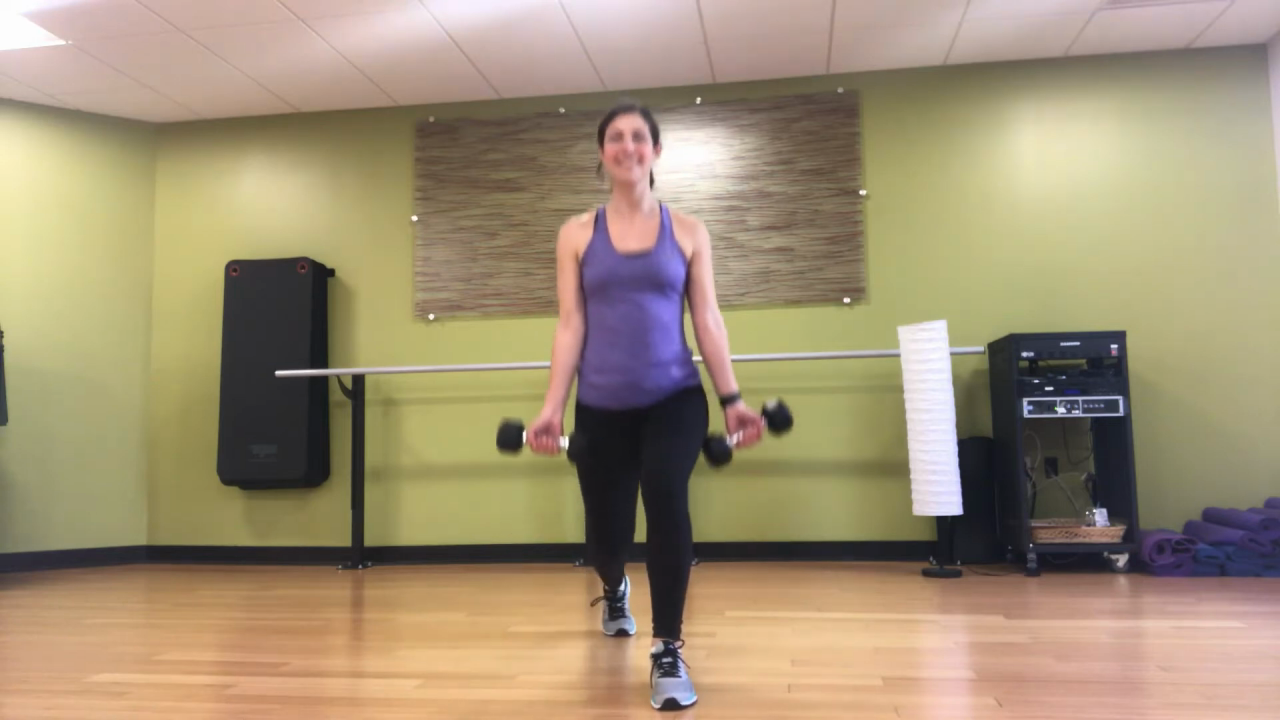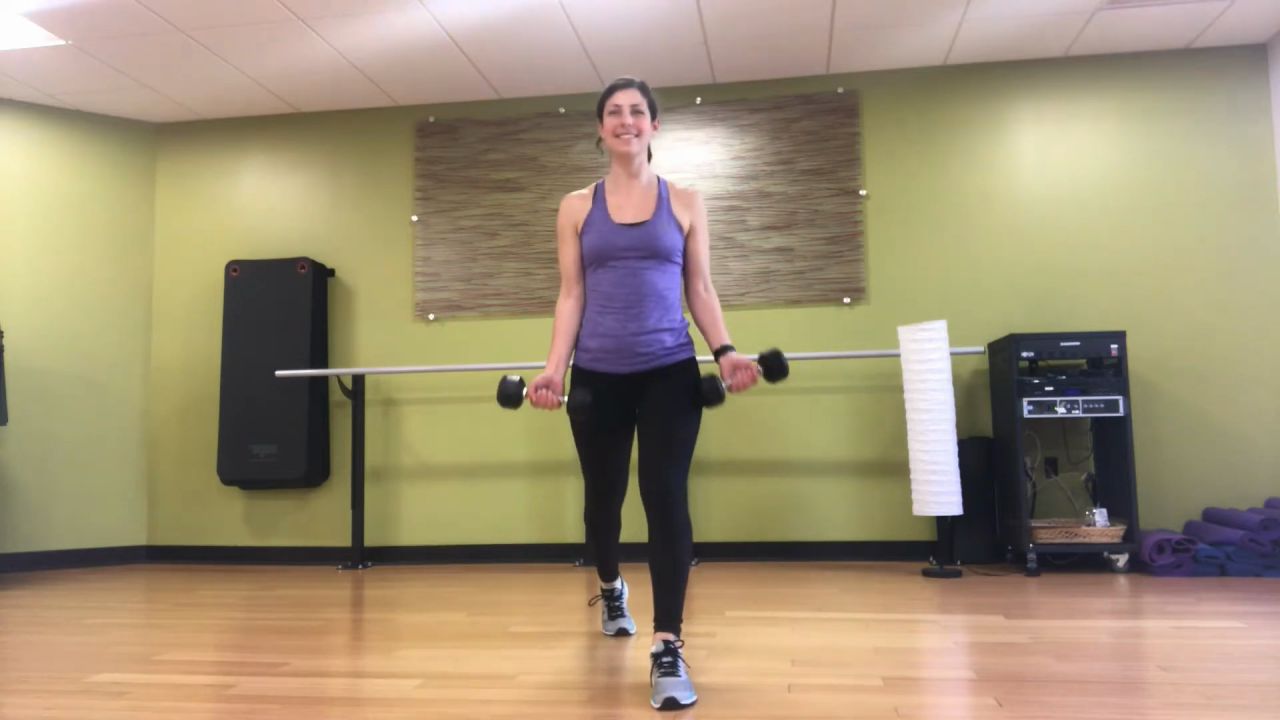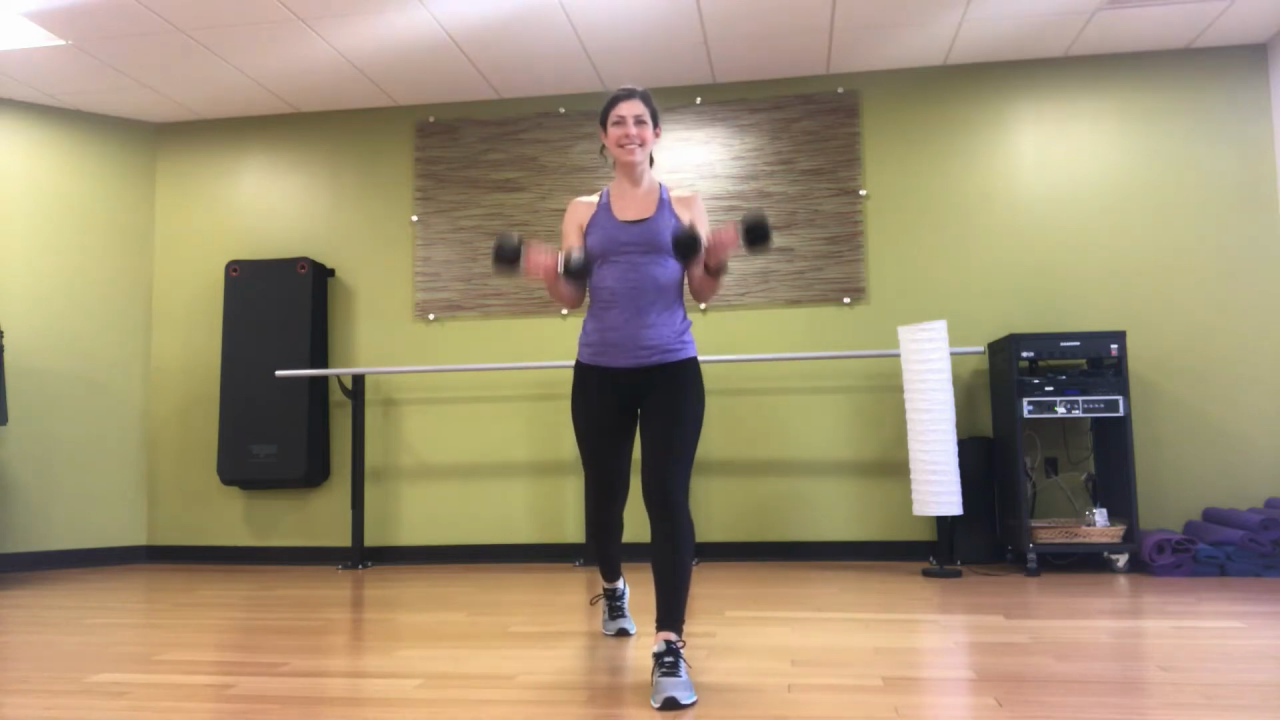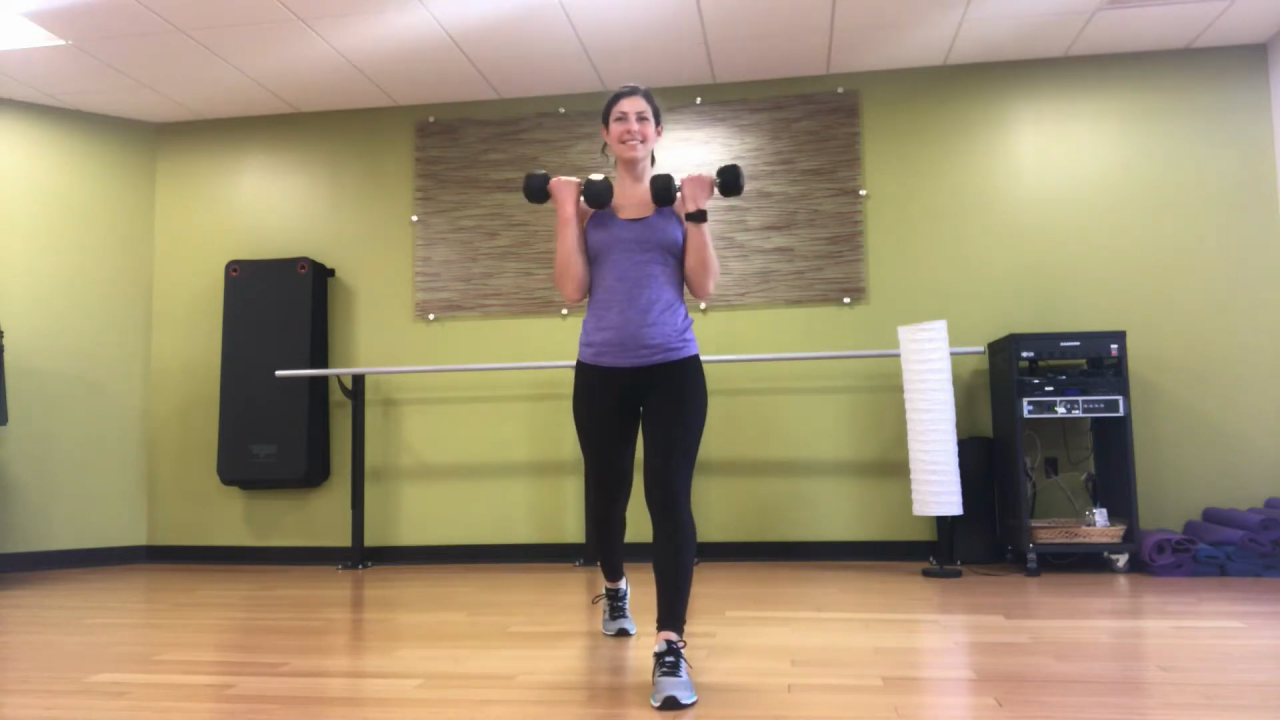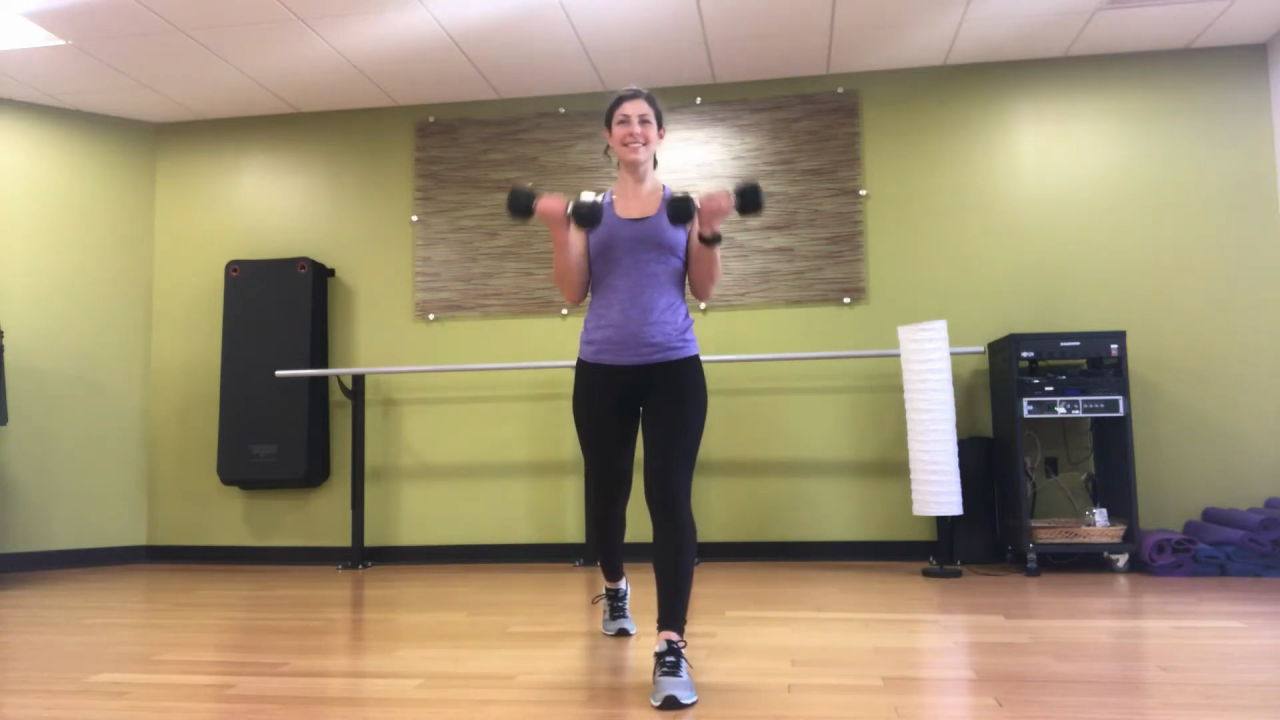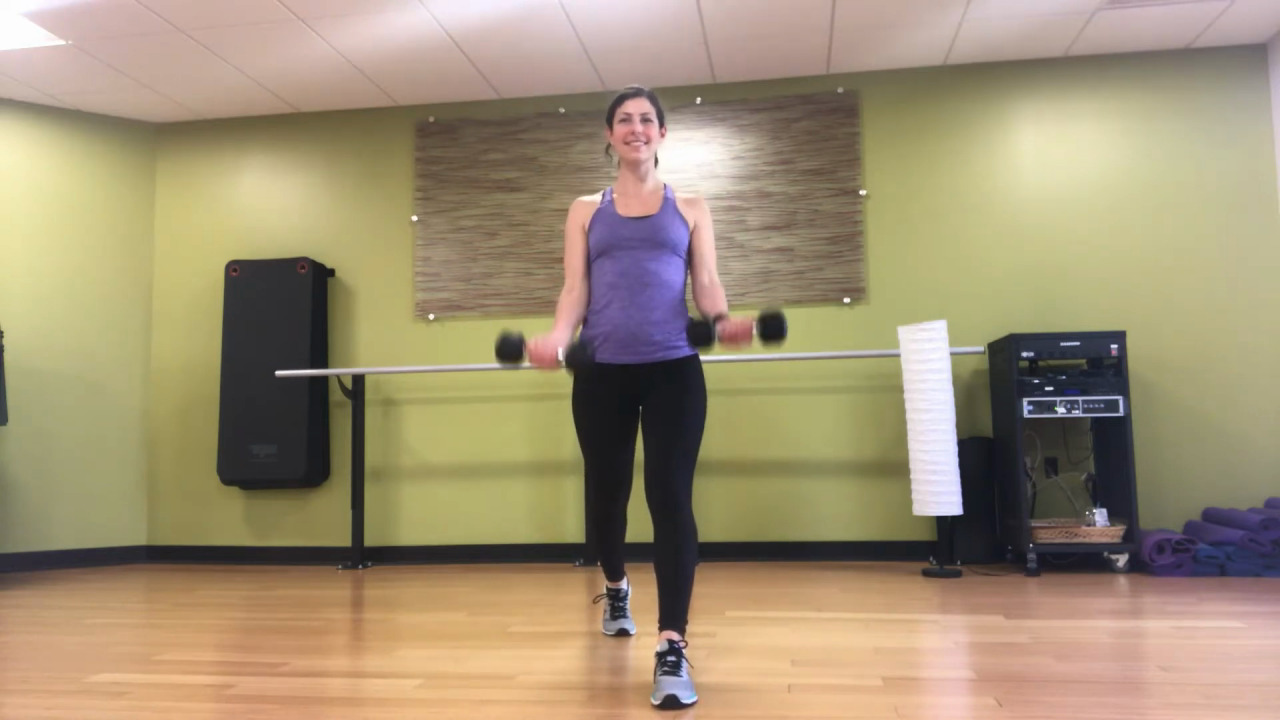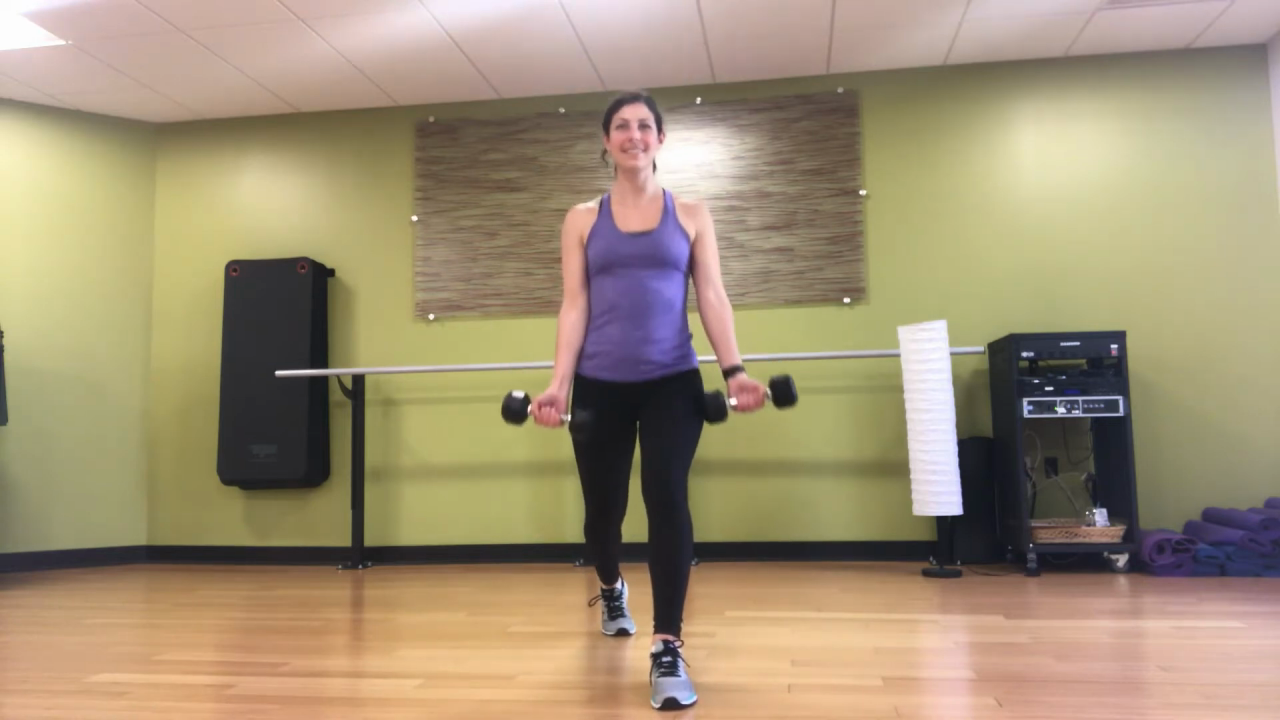
dt=0.3s
person 1, frame 1
left shoulder: (688, 230)
right shoulder: (577, 233)
left elbow: (707, 319)
right elbow: (570, 327)
left wrist: (731, 398)
right wrist: (552, 407)
left hip: (673, 397)
right hip: (602, 405)
left knee: (665, 493)
right knee: (607, 533)
left ankle: (667, 650)
right ankle: (615, 590)
person 1, frame 2
left shoulder: (685, 201)
right shoulder: (578, 206)
left elbow: (700, 288)
right elbow: (570, 293)
left wrist: (724, 349)
right wrist: (554, 364)
left hip: (669, 371)
right hip: (599, 374)
left knee: (665, 495)
right knee: (603, 493)
left ankle: (667, 649)
right ankle: (611, 588)
person 1, frame 3
left shoulder: (686, 205)
right shoulder: (583, 210)
left elbow: (700, 290)
right elbow: (572, 294)
left wrist: (716, 265)
right wrist: (549, 275)
left hip: (671, 369)
right hip: (600, 372)
left knee: (668, 497)
right knee: (605, 494)
left ankle: (669, 649)
right ankle: (613, 589)
person 1, frame 4
left shoulder: (681, 199)
right shoulder: (586, 203)
left elbow: (704, 285)
right elbow: (572, 288)
left wrist: (696, 214)
right wrist: (566, 214)
left hip: (673, 368)
right hip: (601, 371)
left knee: (669, 497)
right knee: (607, 494)
left ankle: (670, 649)
right ankle: (614, 589)
person 1, frame 5
left shoulder: (686, 205)
left elbow: (704, 289)
right elbow: (573, 291)
left wrist: (709, 231)
right wrist: (560, 231)
left hip: (673, 367)
right hip: (601, 369)
left knee: (670, 497)
right knee: (606, 494)
left ankle: (671, 648)
right ankle: (615, 589)
person 1, frame 6
left shoulder: (689, 207)
right shoulder: (586, 210)
left elbow: (705, 281)
right elbow: (576, 287)
left wrist: (722, 321)
right wrist: (556, 338)
left hip: (673, 367)
right hip: (602, 370)
left knee: (670, 497)
right knee: (607, 493)
left ankle: (671, 649)
right ankle: (615, 588)
person 1, frame 7
left shoulder: (691, 214)
right shoulder: (582, 218)
left elbow: (711, 296)
right elbow: (574, 306)
left wrist: (734, 370)
right wrist: (559, 383)
left hip: (672, 380)
right hip: (600, 385)
left knee: (666, 494)
right knee: (604, 507)
left ankle: (668, 648)
right ankle: (612, 589)
